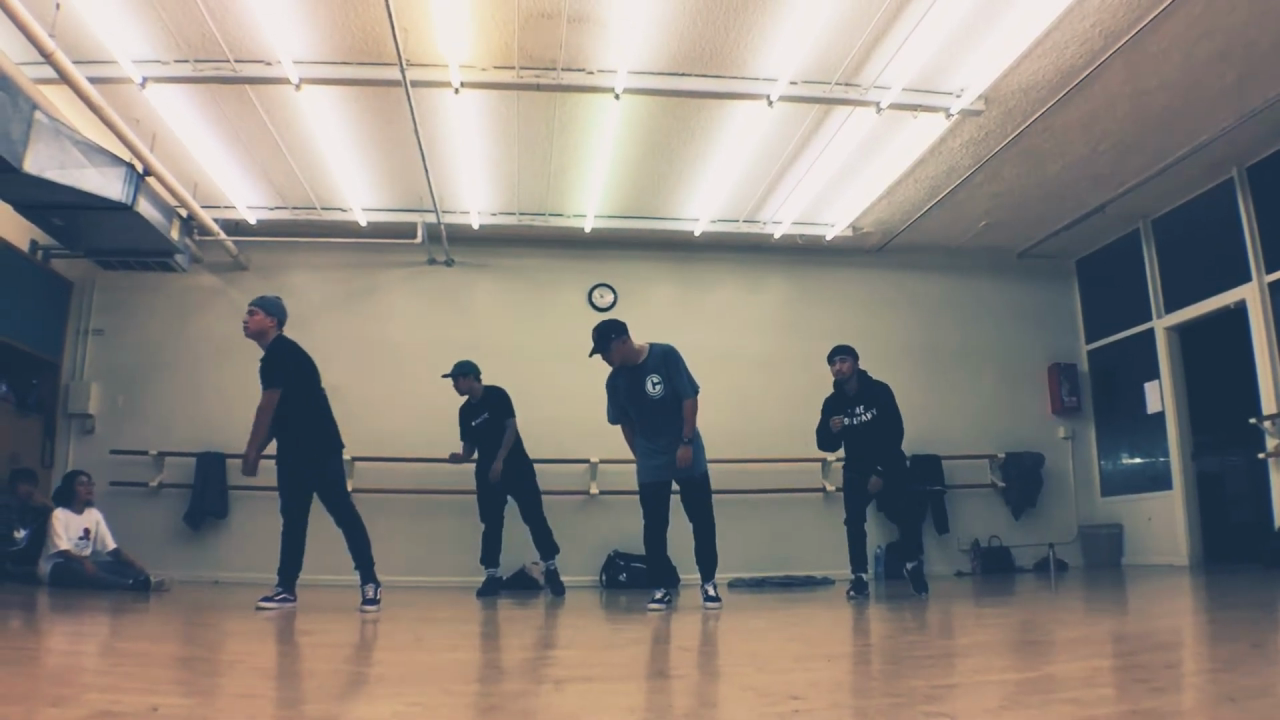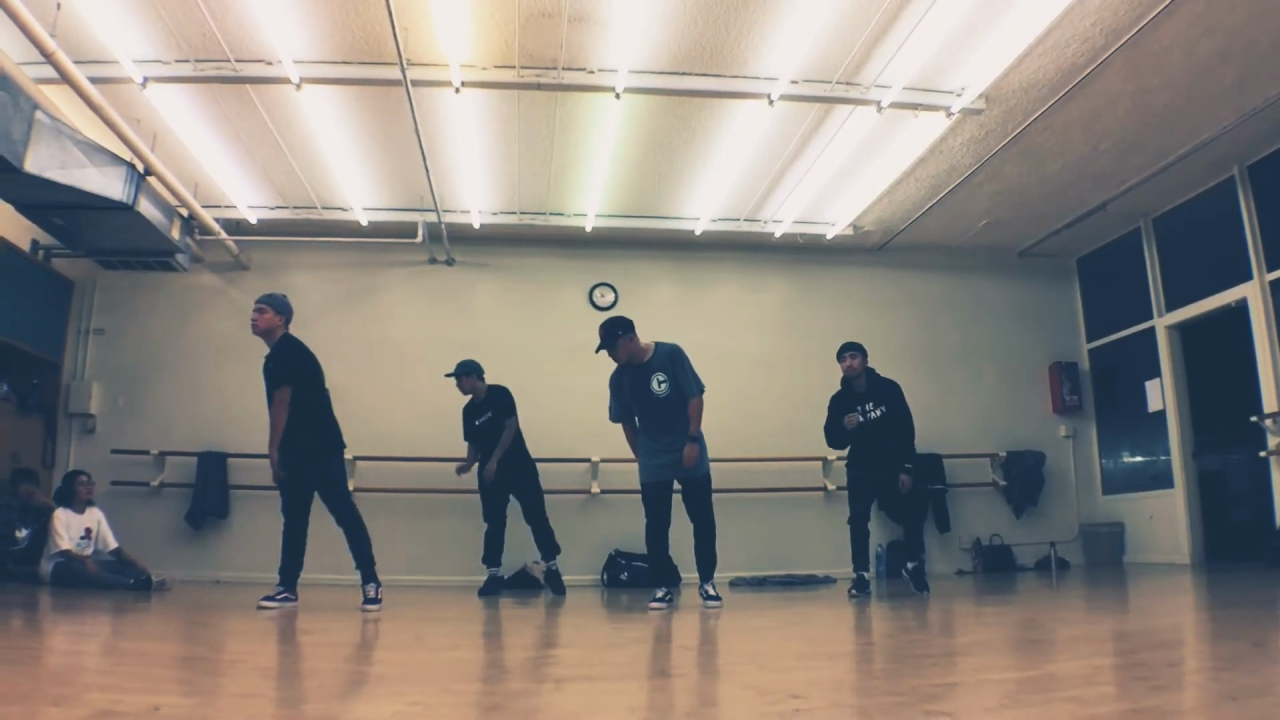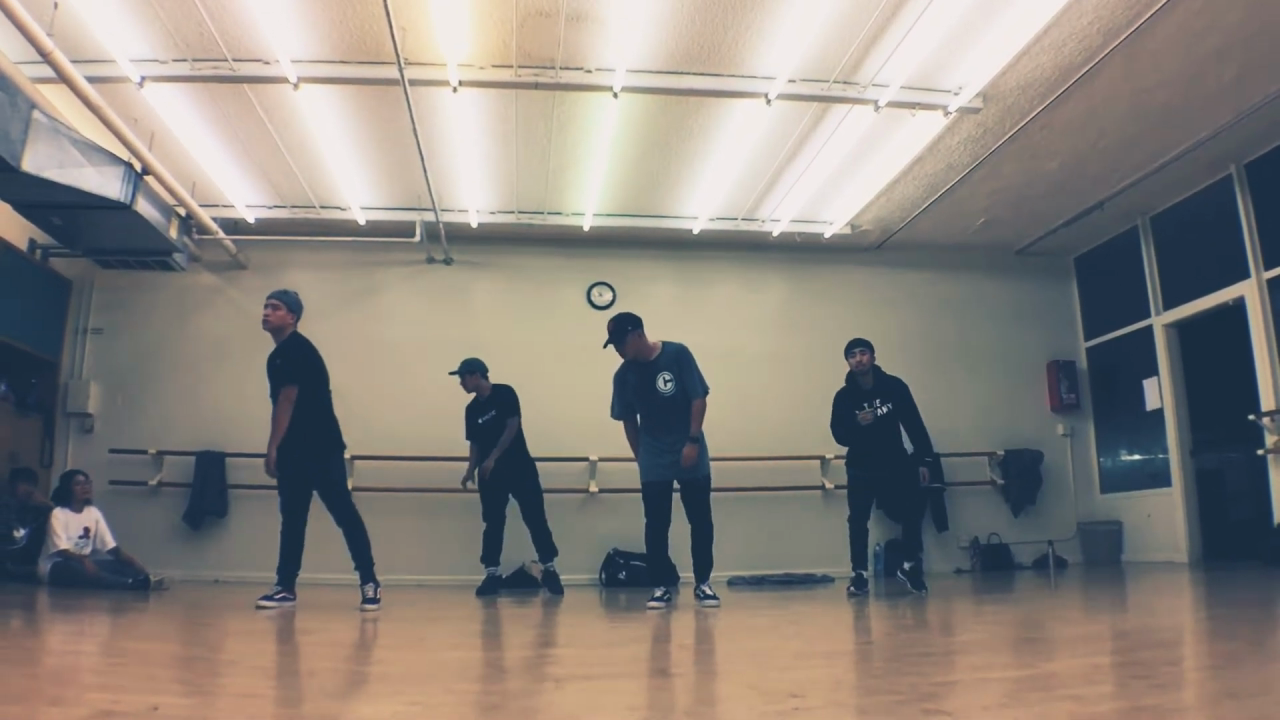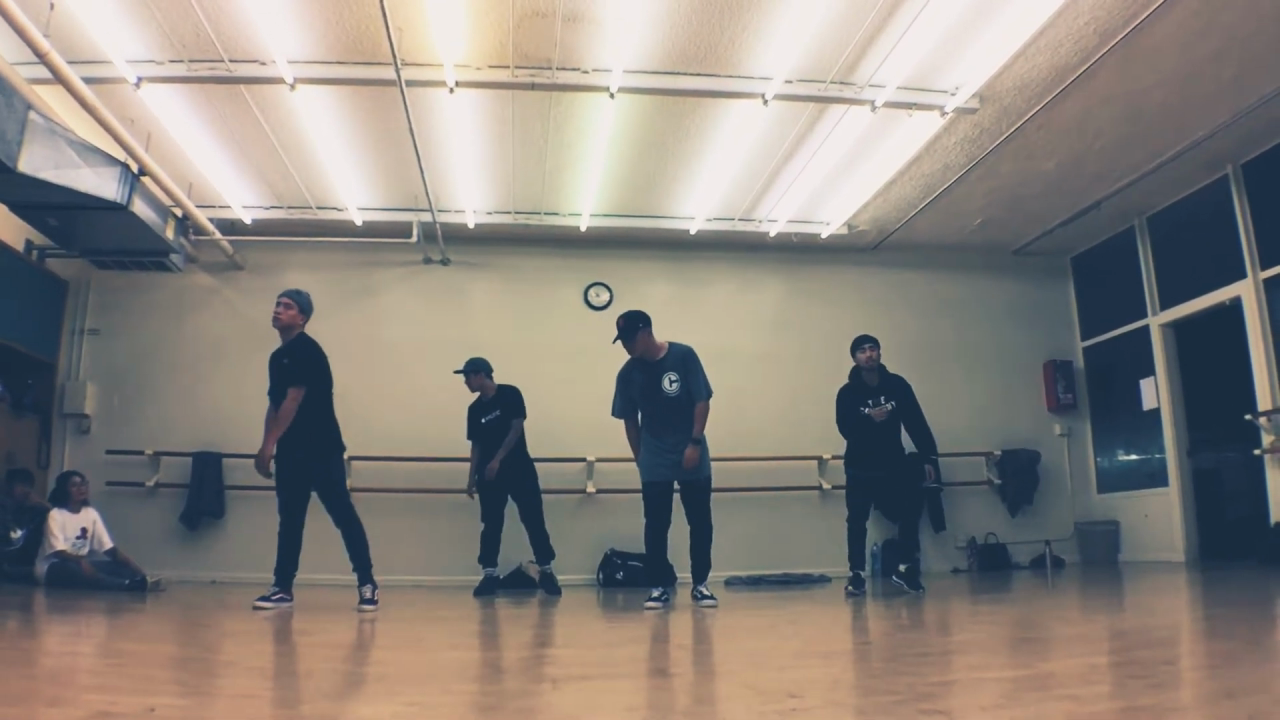
dt=0.2s
person 1, frame 1
left shoulder: (283, 353)
right shoulder: (274, 357)
left elbow: (268, 409)
left wrist: (252, 452)
right wrist: (258, 451)
left hip: (320, 447)
right hip: (293, 450)
left knee: (344, 513)
right knee: (293, 519)
left ankle: (370, 583)
right ankle: (286, 588)
person 1, frame 2
left shoulder: (288, 351)
right shoulder: (276, 357)
left elbow: (282, 405)
left wrist: (273, 452)
right wrist: (279, 453)
left hip: (321, 447)
right hip: (295, 450)
left knee: (344, 512)
right knee: (294, 518)
left ankle: (371, 583)
right ankle: (287, 588)
person 1, frame 3
left shoulder: (298, 349)
right shoulder: (278, 355)
left elbow: (287, 402)
left wrist: (272, 448)
right wrist: (279, 450)
left hip: (322, 447)
right hip: (294, 450)
left knee: (344, 513)
right knee: (292, 518)
left ankle: (369, 583)
right ankle: (285, 587)
person 1, frame 4
left shoulder: (306, 350)
right shoulder: (278, 355)
left elbow: (293, 401)
left wrist: (267, 445)
right wrist: (271, 448)
left hip: (322, 448)
right hip: (291, 450)
left knee: (343, 514)
right knee: (289, 519)
left ankle: (367, 584)
right ankle: (283, 588)
person 2, frame 1
left shoulder: (665, 355)
right shoulder: (615, 380)
left elbow: (690, 398)
left wrist: (686, 442)
right wrist: (640, 456)
left hip: (686, 453)
right hip: (651, 462)
left knee: (702, 519)
right knee: (654, 526)
left ankle: (708, 582)
right ankle: (662, 588)
person 2, frame 2
left shoulder: (671, 355)
right shoulder: (619, 378)
left elbow: (695, 397)
left wrist: (692, 440)
right wrist: (641, 456)
left hip: (689, 453)
right hip: (653, 461)
left knee: (703, 520)
right knee: (656, 525)
left ankle: (707, 582)
right ankle: (663, 586)
person 2, frame 3
left shoulder: (678, 355)
right shoulder: (623, 375)
left elbow: (698, 399)
right elbow: (629, 420)
left wrist: (692, 441)
right wrist: (640, 457)
left hip: (691, 454)
right hip: (654, 461)
left knee: (701, 521)
right knee: (656, 525)
left ankle: (703, 583)
right ankle: (662, 586)
person 2, frame 4
left shoulder: (684, 356)
right shoulder: (628, 374)
left elbow: (702, 401)
right elbow: (630, 420)
left wrist: (695, 443)
right wrist: (639, 458)
left hip: (692, 456)
right hip: (654, 461)
left knee: (700, 522)
right knee: (656, 525)
left ankle: (700, 583)
right ankle: (659, 586)
person 3, frame 1
left shoulder: (879, 391)
right shoulder: (832, 403)
left elbow: (895, 433)
right elbow: (827, 445)
left wrist: (880, 471)
right wrist: (830, 431)
left hip: (890, 468)
right hip: (856, 471)
left knee: (906, 517)
right knee: (854, 521)
left ankle: (914, 566)
right ankle: (859, 577)
person 3, frame 2
left shoulder: (889, 389)
right shoulder: (839, 400)
left elbow: (906, 429)
right elbow: (835, 442)
left wrist: (906, 468)
right wrist: (843, 428)
left hip: (894, 466)
right hip: (860, 471)
left knee: (912, 515)
right knee: (858, 520)
left ankle: (914, 566)
right ankle: (861, 576)
person 3, frame 3
left shoulder: (894, 387)
right shoulder: (844, 397)
left elbow: (914, 424)
right elbow: (841, 437)
left wrist: (924, 460)
right wrist: (856, 423)
left hip: (895, 465)
right hip: (861, 469)
left knee: (913, 511)
right knee: (858, 519)
left ankle: (911, 566)
right ankle: (859, 574)
person 3, frame 4
left shoulder: (897, 385)
right shoulder: (848, 393)
left elbow: (916, 422)
right elbow: (847, 431)
left wrist: (929, 457)
right wrist: (868, 419)
left hip: (894, 464)
right hip: (860, 468)
left knee: (910, 511)
right knee: (857, 519)
left ankle: (905, 568)
right ankle: (857, 574)
person 4, frame 1
left shoulder: (497, 395)
right shoulder: (465, 411)
left elbow: (511, 428)
right elbow: (470, 445)
left wrist: (500, 460)
right wrist: (462, 457)
left hip: (516, 466)
right hip: (486, 472)
left knee: (535, 517)
right knee: (492, 524)
left ankle: (550, 568)
right ankle: (492, 576)
person 4, frame 2
left shoulder: (500, 394)
right shoulder: (469, 410)
left elbow: (510, 428)
right elbow: (474, 444)
left wrist: (494, 460)
right wrist: (468, 464)
left hip: (520, 466)
right hip: (489, 472)
left knee: (537, 518)
right knee: (494, 523)
left ankle: (551, 568)
right ankle: (494, 575)
person 4, frame 3
left shoulder: (505, 393)
right shoulder: (472, 409)
left elbow: (512, 427)
right elbow: (475, 443)
left wrist: (492, 458)
right wrist: (471, 470)
left hip: (520, 467)
right hip: (490, 472)
left knee: (536, 519)
right knee: (493, 523)
left ankle: (549, 569)
right ankle: (492, 574)
person 4, frame 4
left shoulder: (510, 394)
right shoulder: (474, 409)
left elbow: (516, 429)
right elbow: (476, 444)
left wrist: (497, 459)
right wrist: (472, 476)
left hip: (519, 468)
right hip: (490, 473)
left knee: (534, 520)
right knee: (491, 524)
left ankle: (546, 571)
right ankle: (489, 575)
